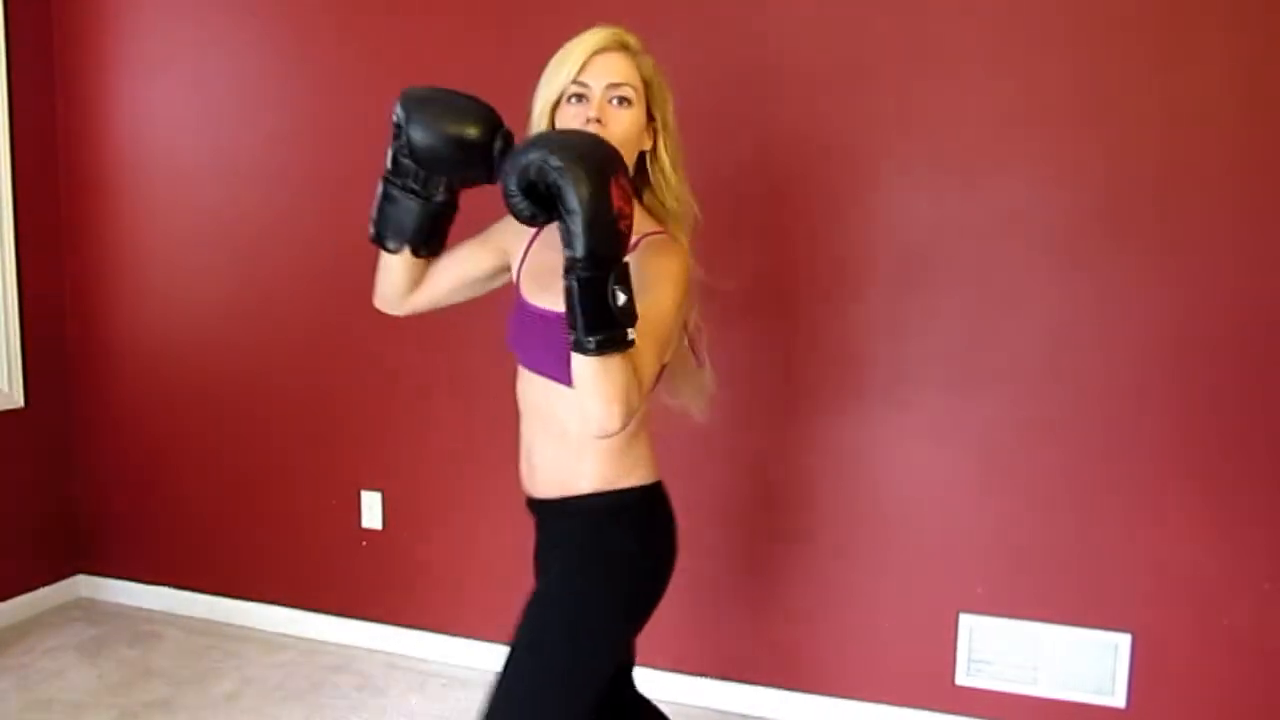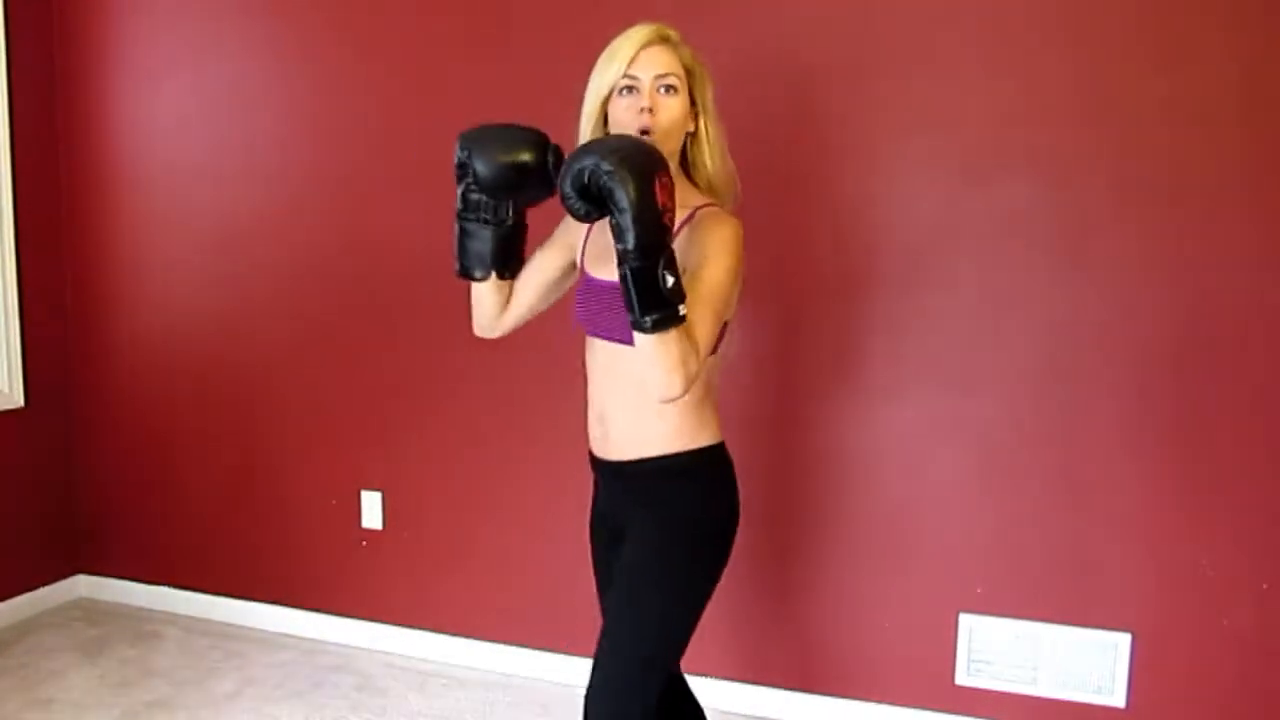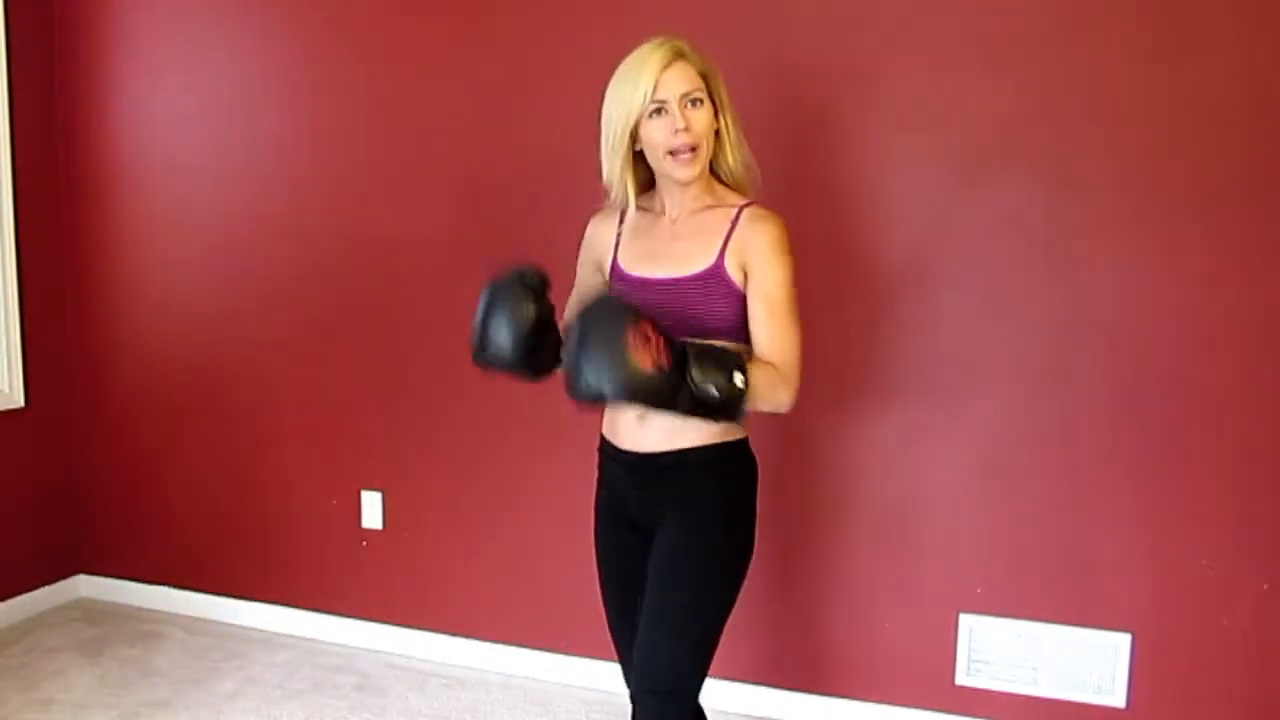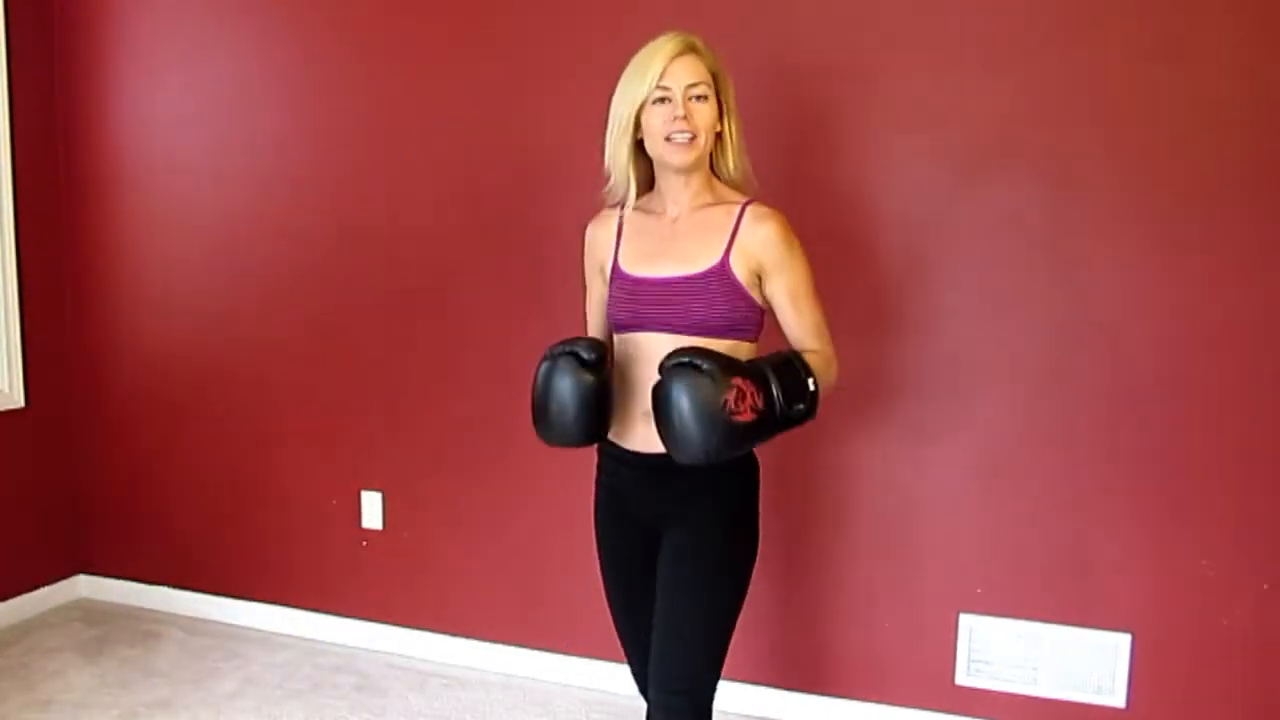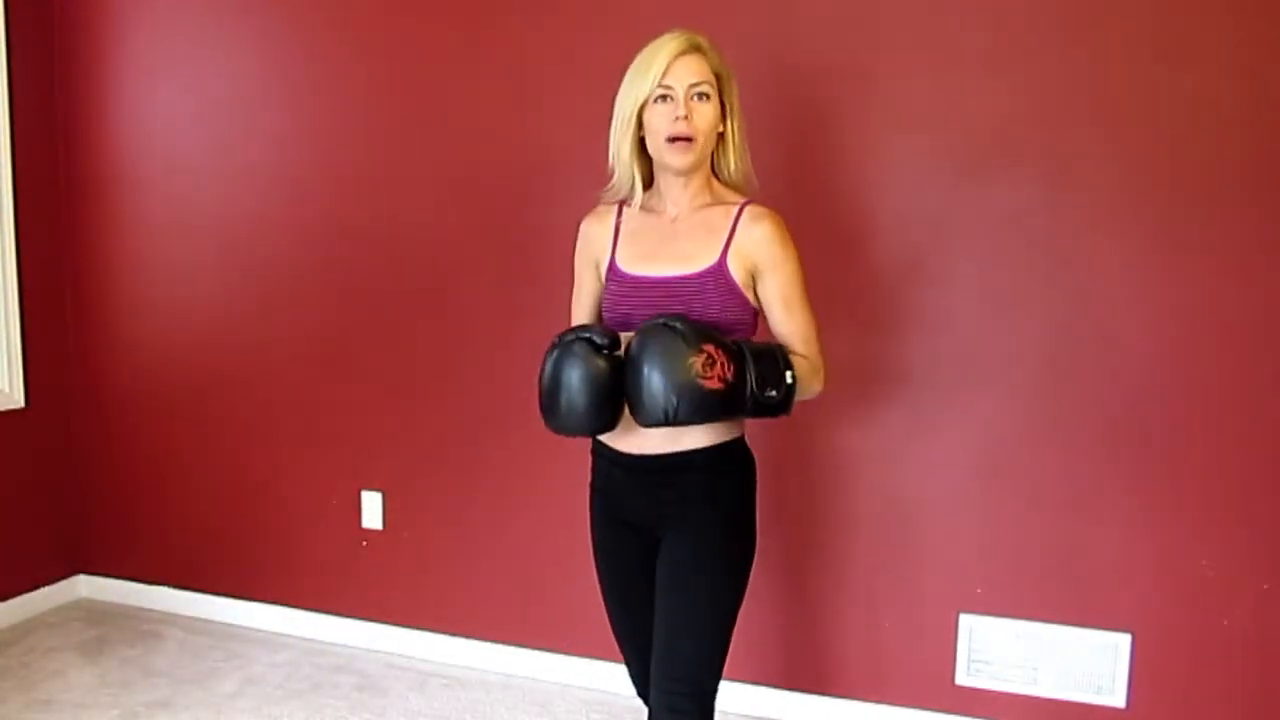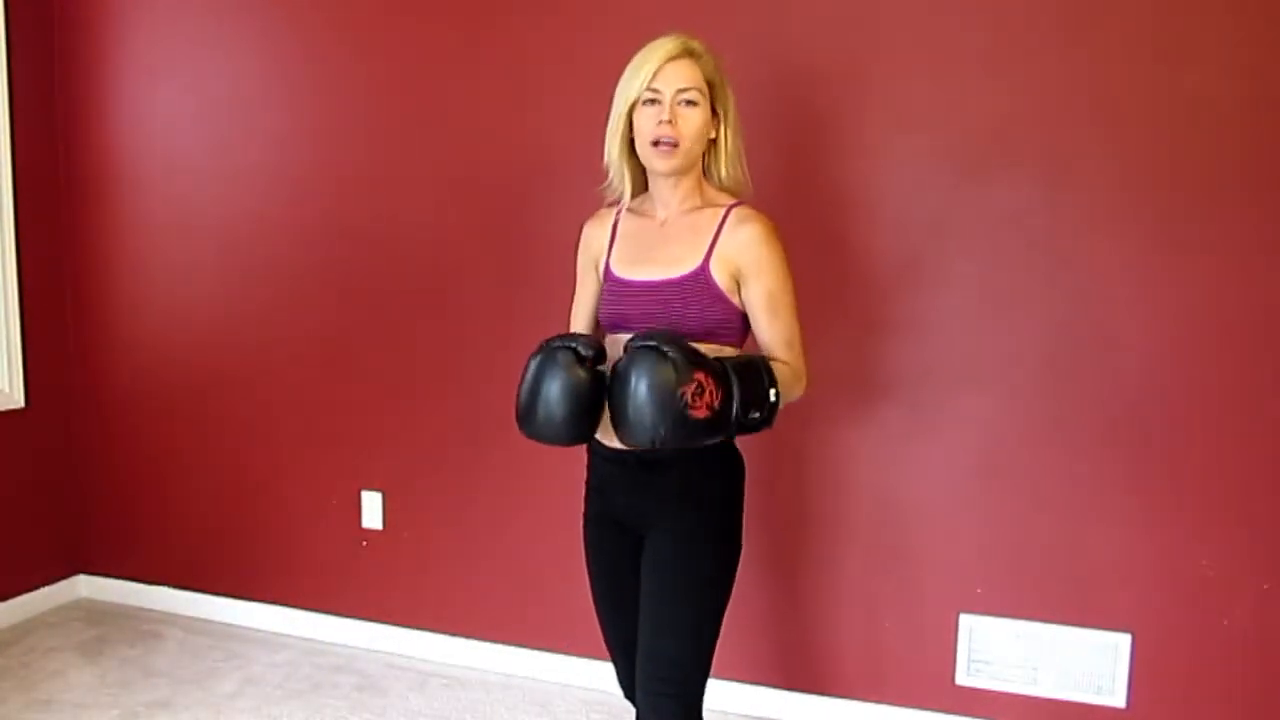
dt=0.3s
person 1, frame 1
left shoulder: (659, 258)
right shoulder: (529, 231)
left elbow: (610, 411)
right elbow: (396, 295)
left wrist: (594, 258)
right wrist: (421, 181)
left hip: (615, 532)
right hip: (561, 521)
person 1, frame 2
left shoulder: (712, 229)
right shoulder: (588, 221)
left elbow: (672, 377)
right elbow: (492, 319)
left wrist: (644, 245)
right wrist: (490, 207)
left hip: (684, 491)
right hip: (614, 488)
person 1, frame 3
left shoulder: (755, 232)
right shoulder: (612, 227)
left elbow: (779, 383)
right elbow: (575, 345)
left wrist: (673, 367)
right wrist: (527, 339)
left hip: (709, 484)
right hip: (621, 481)
person 1, frame 4
left shoulder: (758, 230)
right shoulder: (606, 231)
left elbow: (820, 360)
left wrist: (758, 392)
right wrist: (576, 373)
left hip: (713, 488)
right hip: (622, 481)
person 1, frame 5
left shoulder: (755, 231)
right shoulder: (602, 227)
left elbow: (809, 370)
left wrist: (730, 373)
right wrist: (580, 369)
left hip: (709, 485)
right hip: (616, 482)
person 1, frame 6
left shoulder: (744, 233)
right shoulder: (603, 228)
left elbow: (790, 373)
left wrist: (716, 391)
right wrist: (567, 371)
left hip: (698, 484)
right hip: (610, 480)
